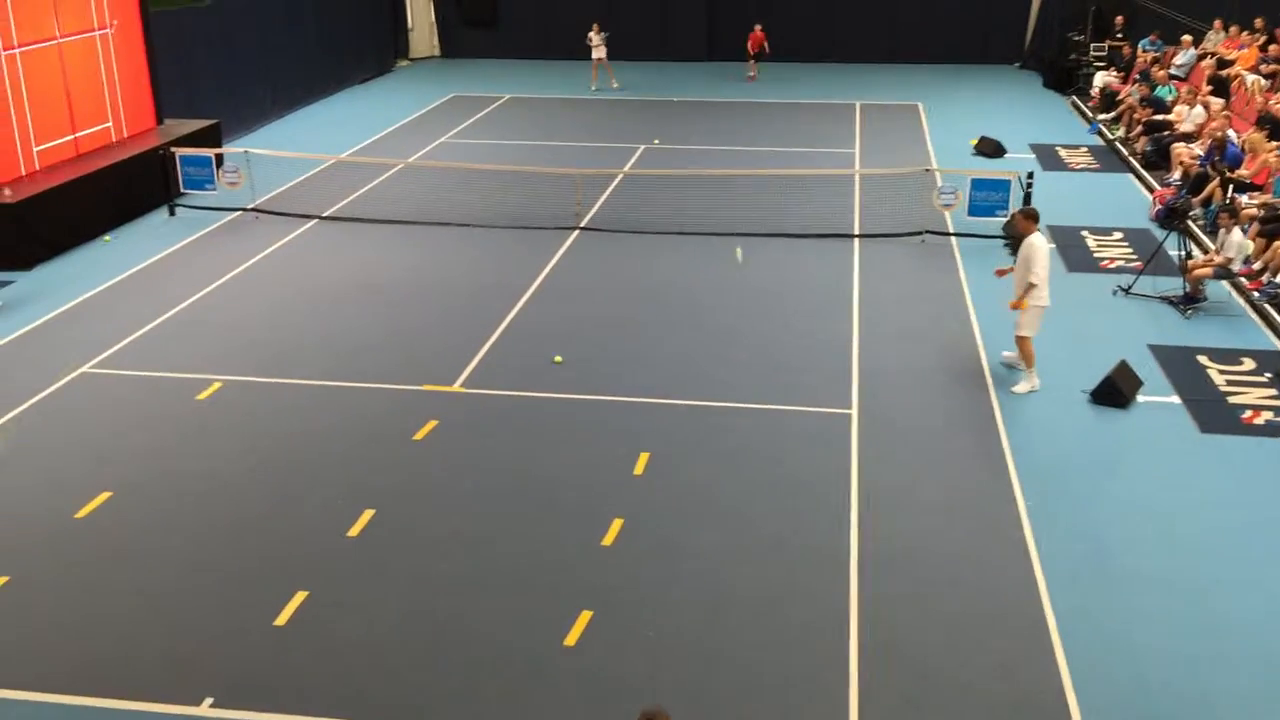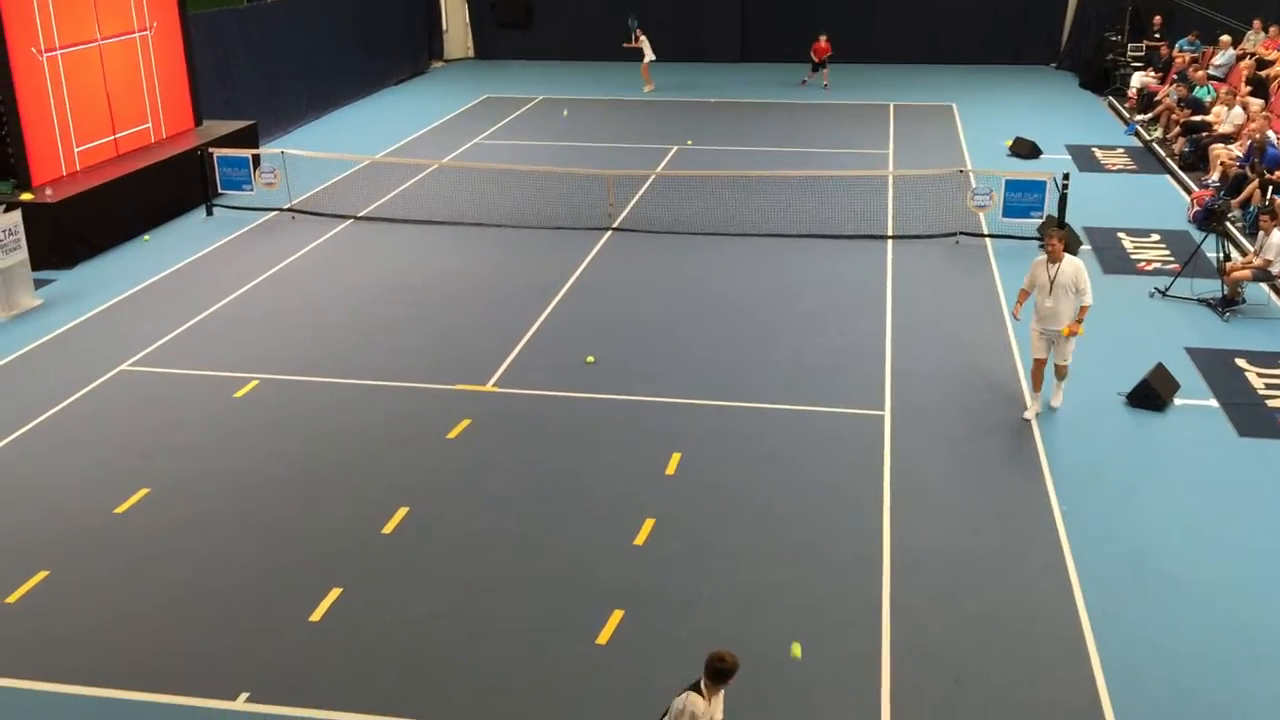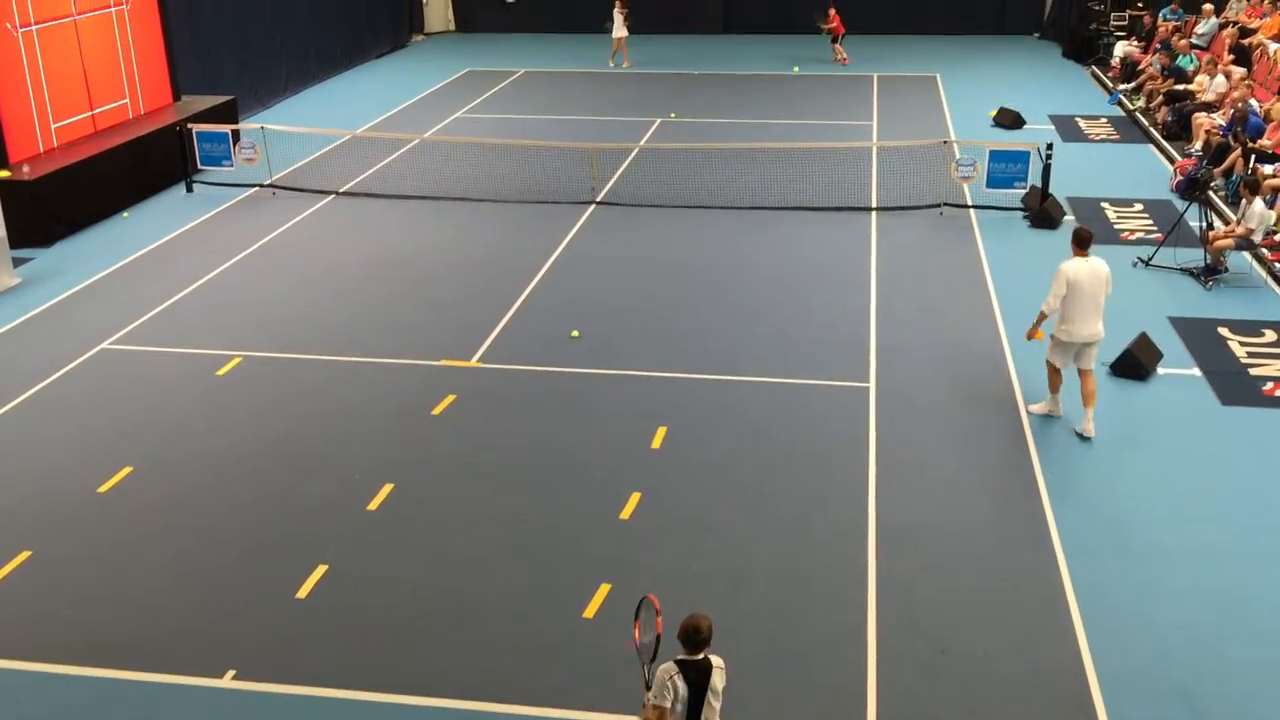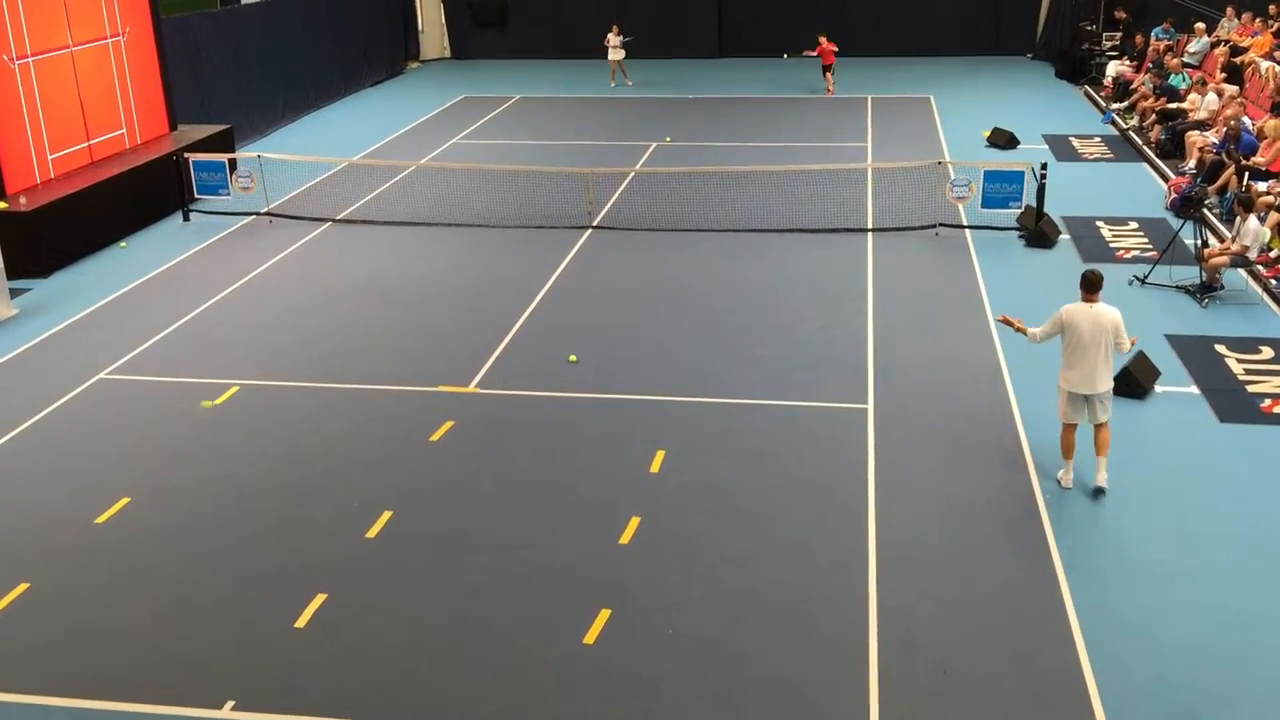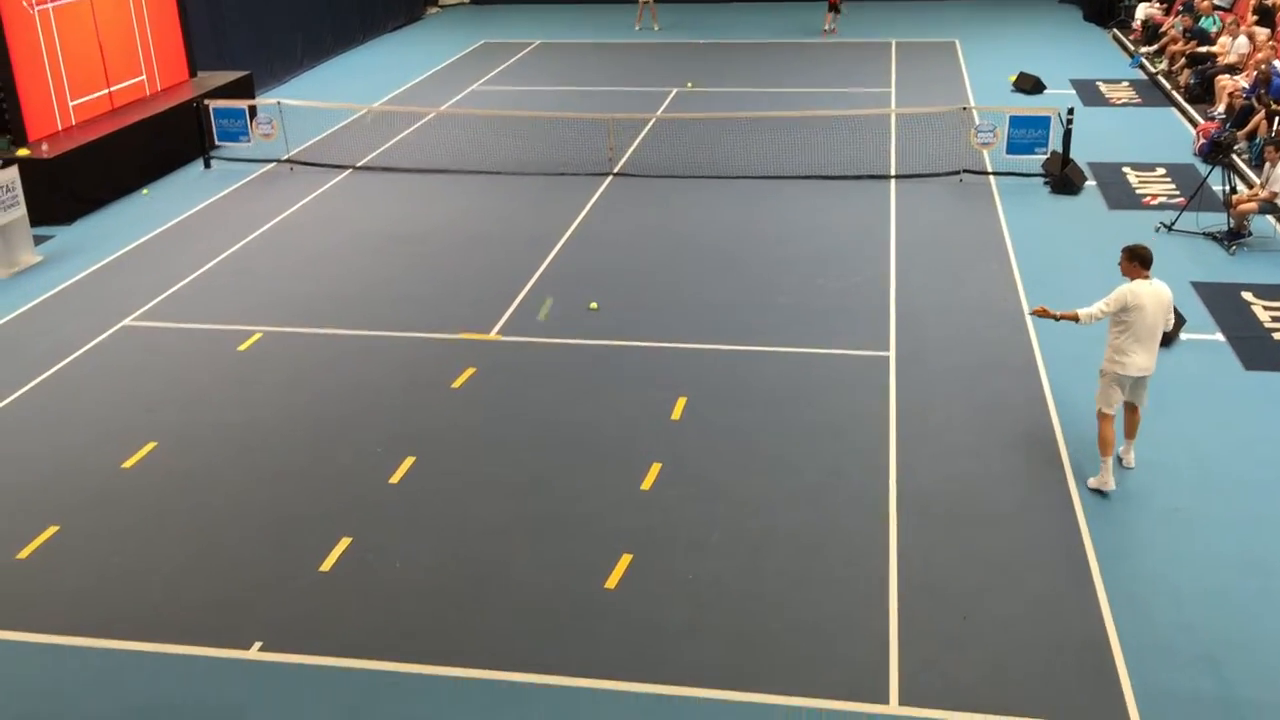
dt=1s
person 1, frame 1
left shoulder: (1035, 243)
right shoulder: (1030, 239)
left elbow: (1037, 276)
left wrist: (1021, 298)
right wrist: (1009, 270)
left hip: (1032, 300)
right hip: (1026, 298)
left knee: (1023, 338)
right knee: (1021, 332)
left ankle: (1032, 379)
right ankle: (1020, 357)
person 1, frame 2
left shoulder: (1076, 265)
right shoulder: (1038, 263)
left elbow: (1086, 296)
right elbow: (1027, 287)
left wrist: (1078, 321)
right wrist: (1019, 304)
left hip: (1065, 327)
right hip: (1040, 325)
left knee: (1060, 366)
right knee: (1038, 363)
left ankle: (1058, 387)
right ankle: (1035, 402)
person 1, frame 3
left shoulder: (1066, 269)
right shoulder: (1103, 266)
left elbow: (1052, 303)
right elbow: (1106, 292)
left wrist: (1035, 326)
left hip: (1068, 332)
right hip: (1094, 331)
left knee: (1054, 366)
right knee: (1087, 374)
left ankle: (1053, 406)
right ankle: (1088, 424)
person 1, frame 4
left shoulder: (1067, 313)
right shoulder: (1113, 314)
left elbow: (1039, 335)
right elbow: (1122, 348)
left wrist: (1016, 325)
right wrist: (1131, 343)
left hip: (1072, 382)
right hip: (1101, 382)
left knee: (1069, 426)
right knee: (1101, 425)
left ankle: (1067, 475)
right ankle: (1101, 474)
person 1, frame 5
left shoulder: (1127, 292)
right shoulder: (1165, 291)
left elbow: (1092, 314)
right elbow: (1168, 325)
left wrist: (1055, 315)
left hip: (1120, 364)
right hip: (1146, 364)
left knee: (1105, 416)
right knee: (1133, 407)
left ankle: (1106, 477)
right ankle: (1128, 453)
